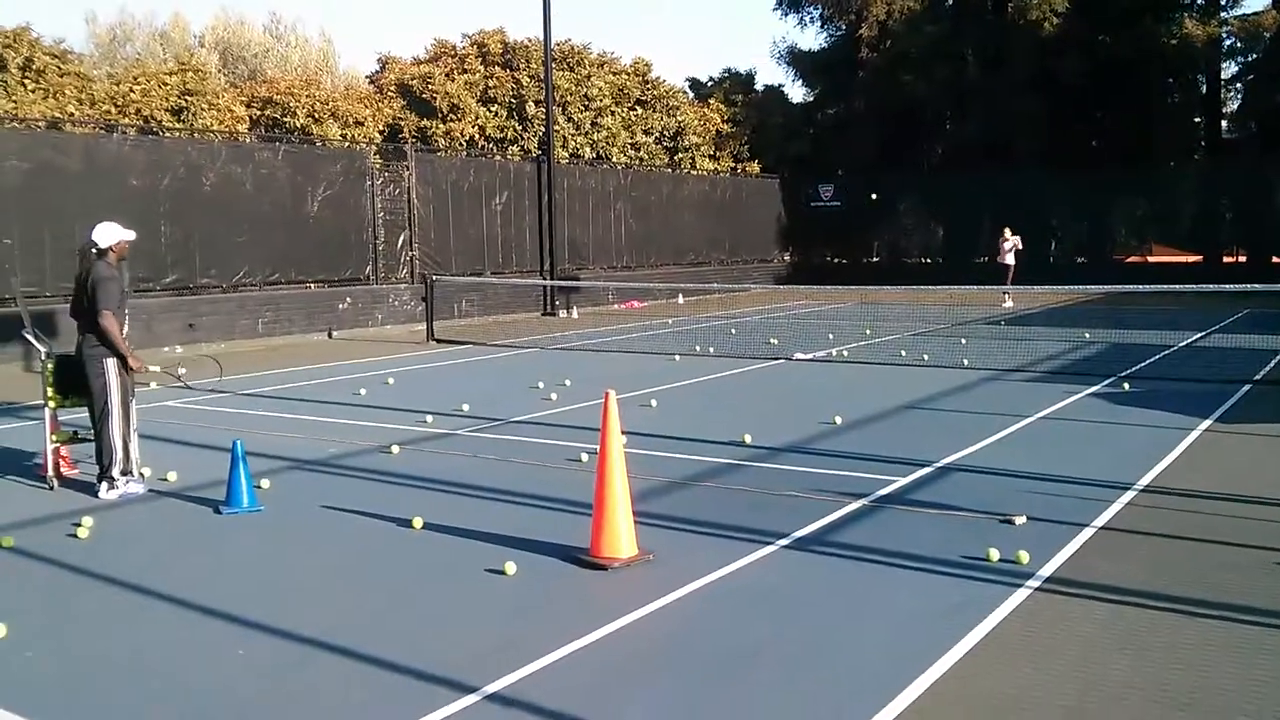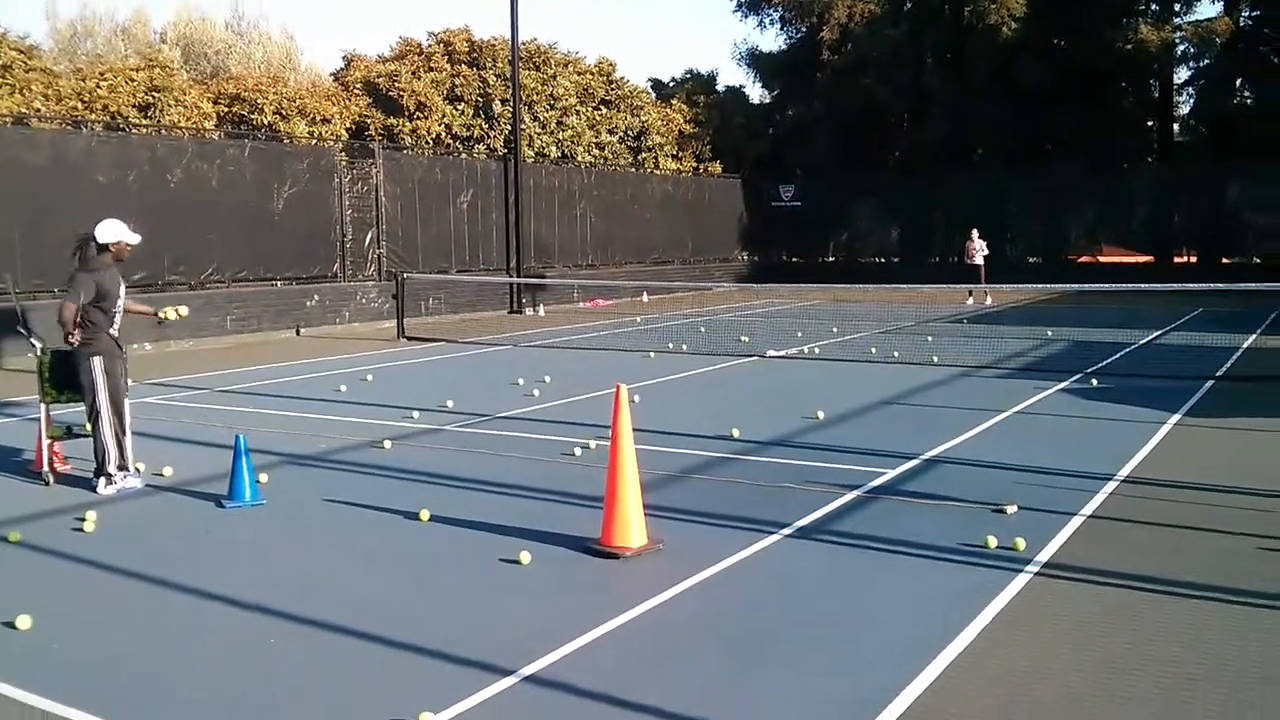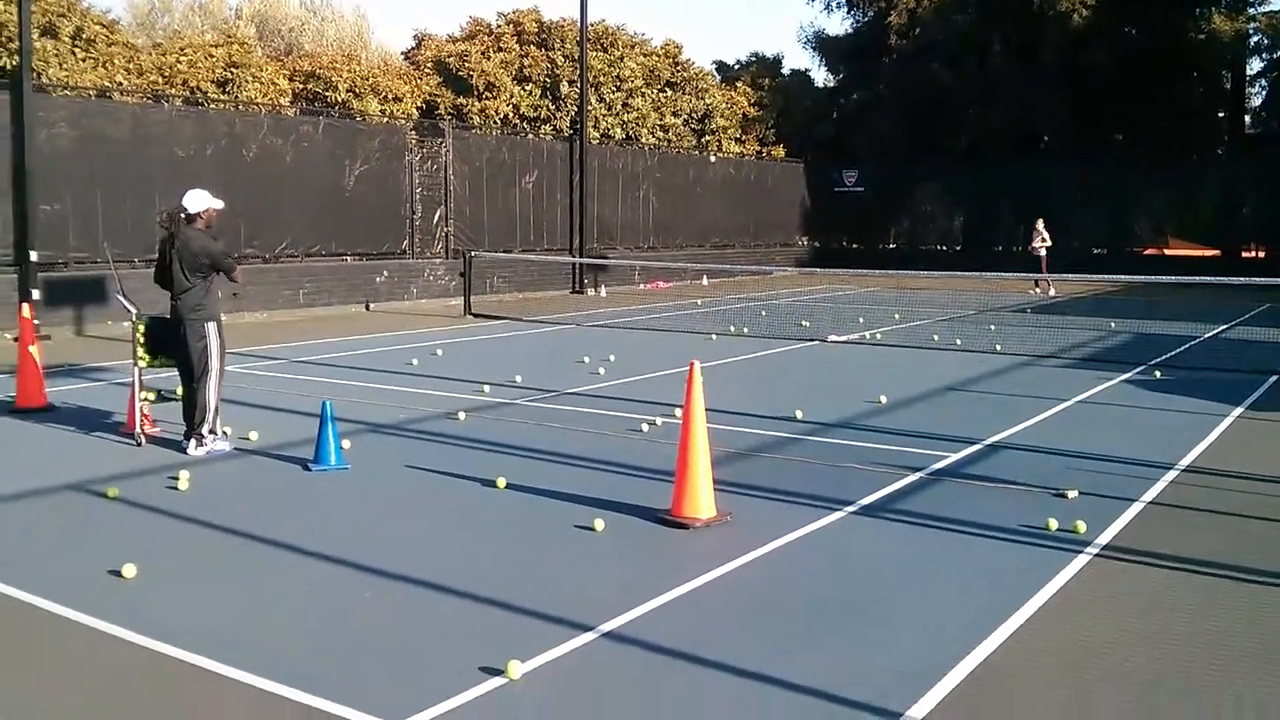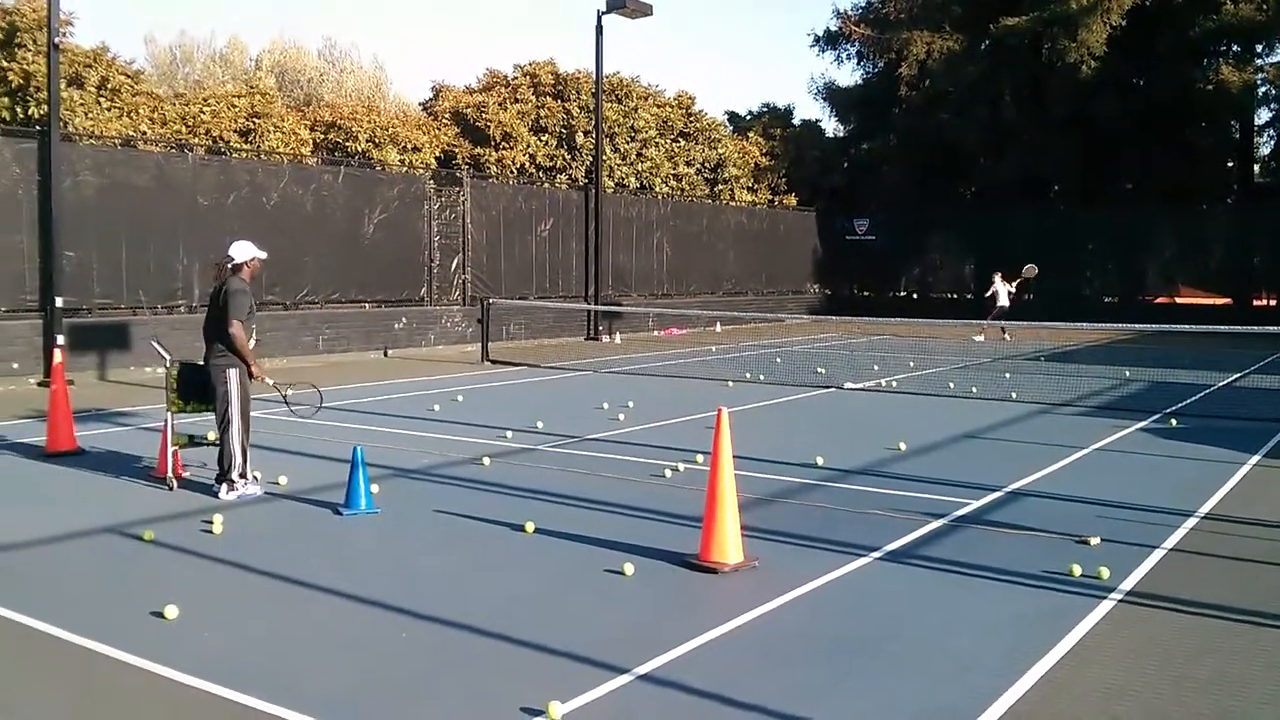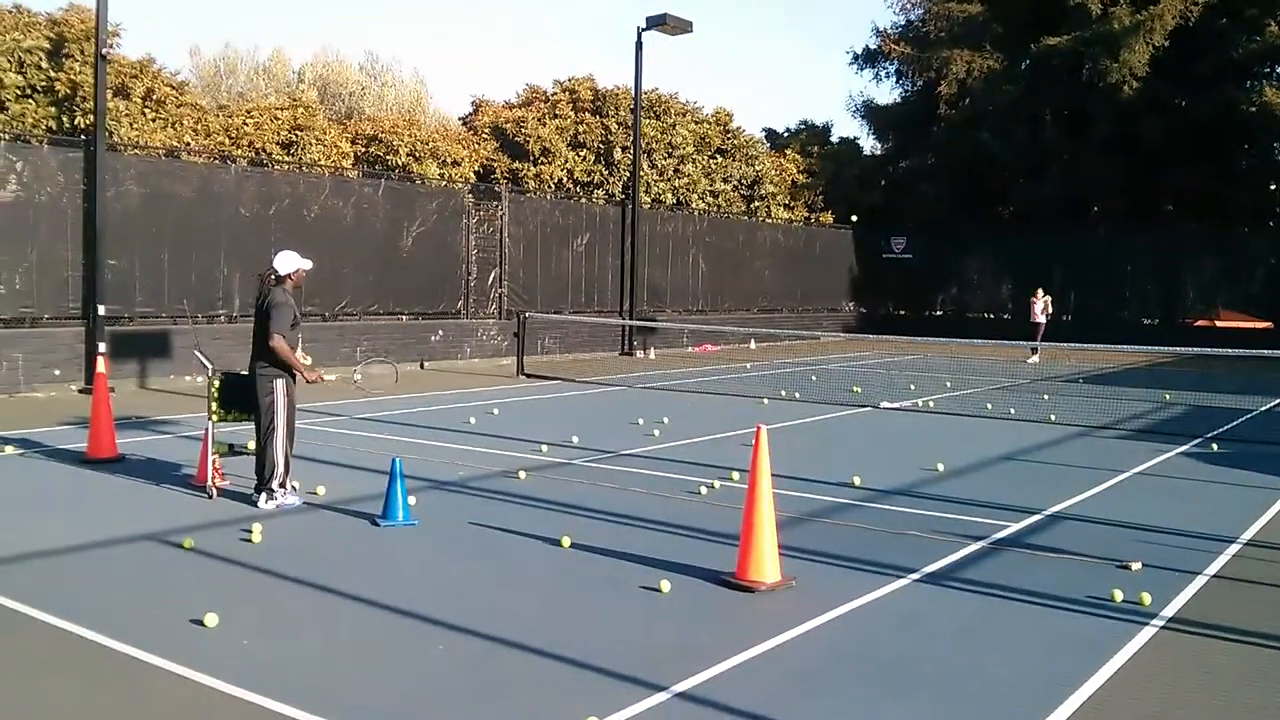
dt=1s
person 1, frame 1
left shoulder: (89, 271)
right shoulder: (107, 275)
left elbow: (76, 312)
right elbow: (106, 319)
right wrist: (129, 354)
left hip: (95, 353)
right hip: (106, 356)
left knee: (119, 417)
right knee: (113, 418)
left ankle: (123, 473)
right ankle: (111, 481)
person 1, frame 2
left shoulder: (111, 270)
right shoulder: (89, 273)
right elbow: (68, 306)
left wrist: (155, 312)
right wrist: (69, 330)
left hip: (111, 350)
right hip: (96, 353)
left knee: (117, 411)
right knee: (105, 414)
left ankle: (119, 468)
right ankle: (109, 477)
person 1, frame 3
left shoulder: (170, 240)
right shoulder: (207, 243)
left elbow: (160, 278)
right elbow: (235, 275)
right wrist: (225, 259)
left hip: (181, 316)
right hip: (203, 319)
left knee: (192, 377)
right knee: (208, 377)
left ankle: (194, 431)
right ankle: (201, 438)
person 1, frame 4
left shoulder: (223, 287)
right shoulder: (239, 289)
left elbow: (209, 327)
right elbow: (235, 329)
right wrist: (252, 363)
left hip: (219, 363)
right hip: (231, 365)
left knee: (231, 423)
right knee: (235, 424)
left ankle: (227, 476)
right ankle: (233, 483)
person 1, frame 5
left shoulder: (266, 295)
right shoulder: (282, 301)
right elbow: (276, 342)
left wrist: (295, 357)
right wrist: (303, 369)
left hip: (263, 372)
right hip: (276, 375)
left knee: (268, 432)
right knee: (279, 433)
left ankle: (265, 485)
right ankle: (273, 492)
